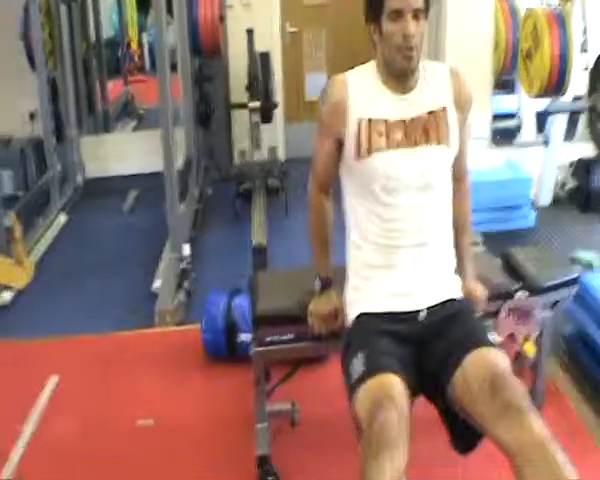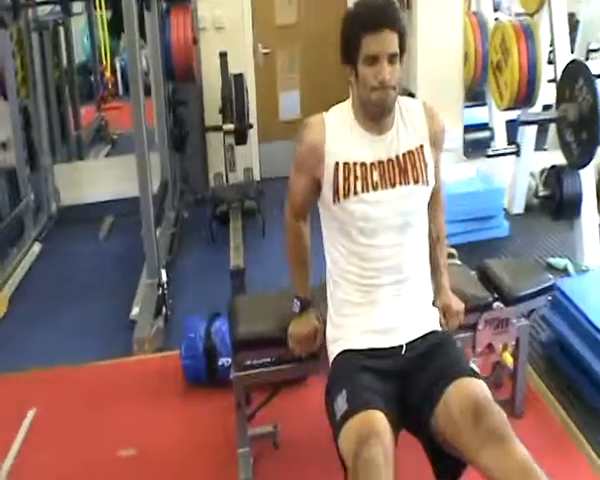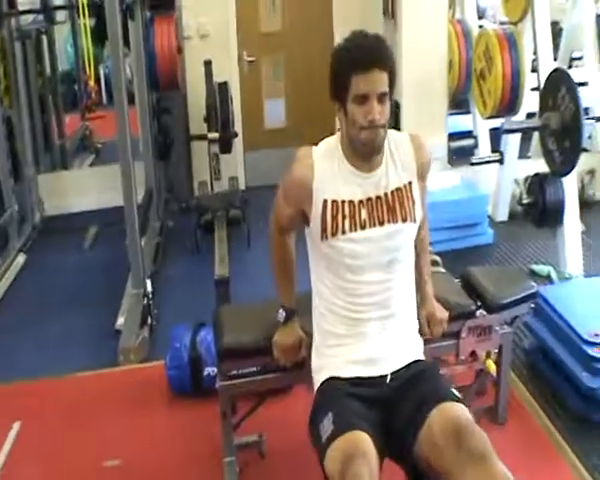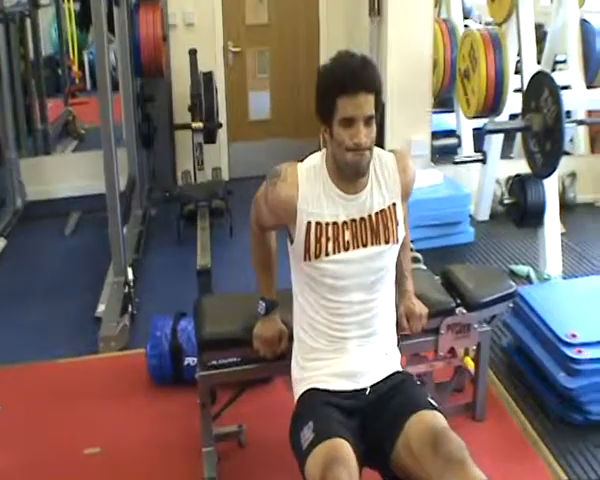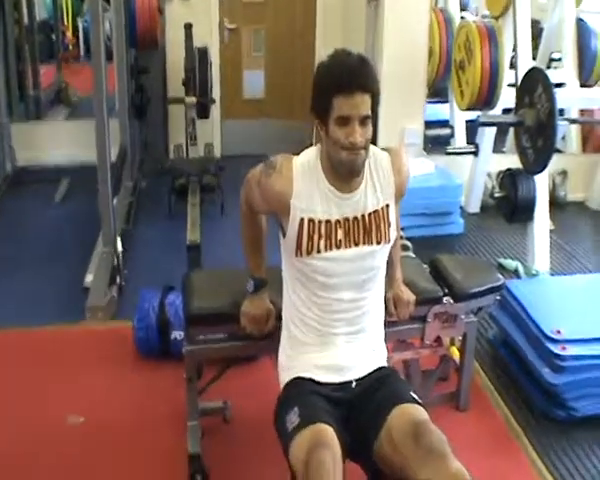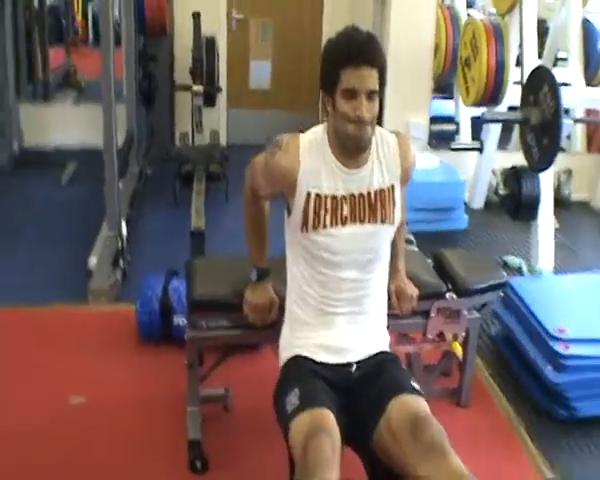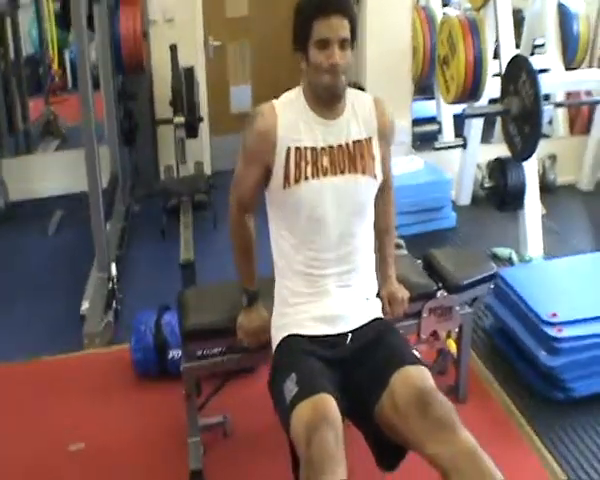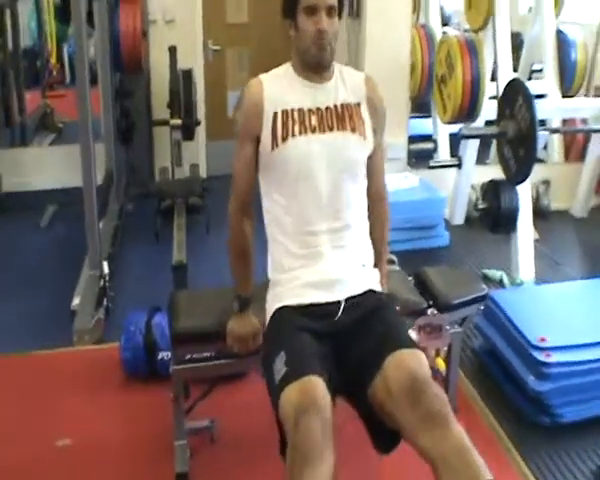
dt=0.2s
person 1, frame 1
left shoulder: (453, 88)
right shoulder: (344, 96)
right elbow: (320, 189)
left wrist: (467, 271)
right wrist: (324, 284)
left hip: (443, 297)
right hip: (375, 306)
left knee: (512, 404)
right knee: (387, 421)
person 1, frame 2
left shoulder: (427, 123)
right shoulder: (319, 138)
right elbow: (295, 216)
left wrist: (443, 286)
right wrist: (302, 307)
left hip: (422, 332)
right hip: (357, 343)
left knee: (493, 431)
person 1, frame 3
left shoulder: (414, 154)
right shoulder: (307, 171)
right elbow: (280, 230)
right wrist: (287, 317)
left hip: (407, 362)
right hip: (342, 372)
person 1, frame 4
left shoulder: (399, 172)
right shoulder: (290, 188)
right elbow: (259, 224)
right wrist: (267, 310)
left hip: (386, 375)
right hip: (322, 384)
person 1, frame 5
left shoulder: (394, 171)
right shoulder: (284, 181)
right elbow: (248, 202)
right wrist: (256, 288)
left hip: (372, 370)
right hip: (308, 376)
person 1, frame 6
left shoulder: (400, 154)
right shoulder: (290, 159)
right elbow: (252, 190)
right wrist: (259, 279)
left hip: (373, 353)
right hip: (309, 356)
person 1, frame 7
left shoulder: (377, 117)
right shoulder: (270, 125)
right elbow: (239, 210)
left wrist: (388, 276)
right wrist: (250, 301)
left hip: (366, 319)
right hip: (301, 331)
left knee: (436, 418)
right knee: (323, 441)
person 1, frame 8
left shoulder: (366, 93)
right elbow: (240, 210)
left wrist: (381, 277)
right wrist: (242, 305)
left hip: (362, 293)
right hip: (294, 300)
left knee: (429, 407)
right knee: (310, 427)
